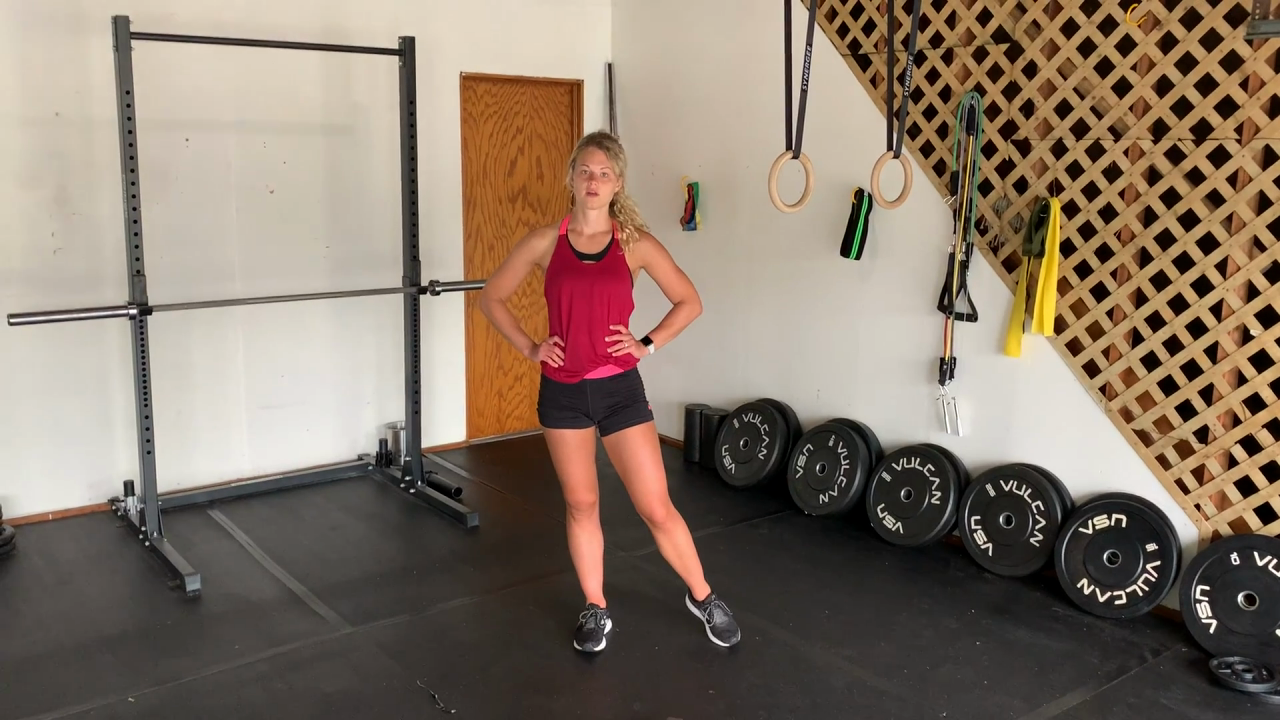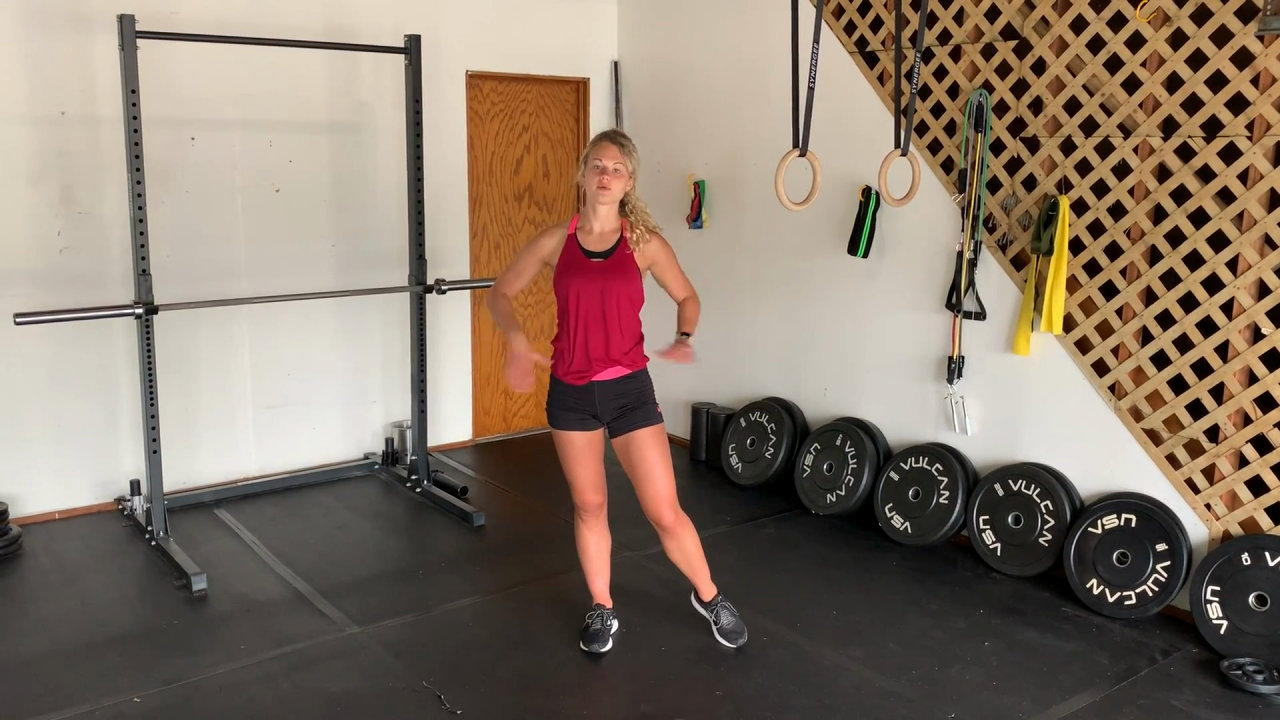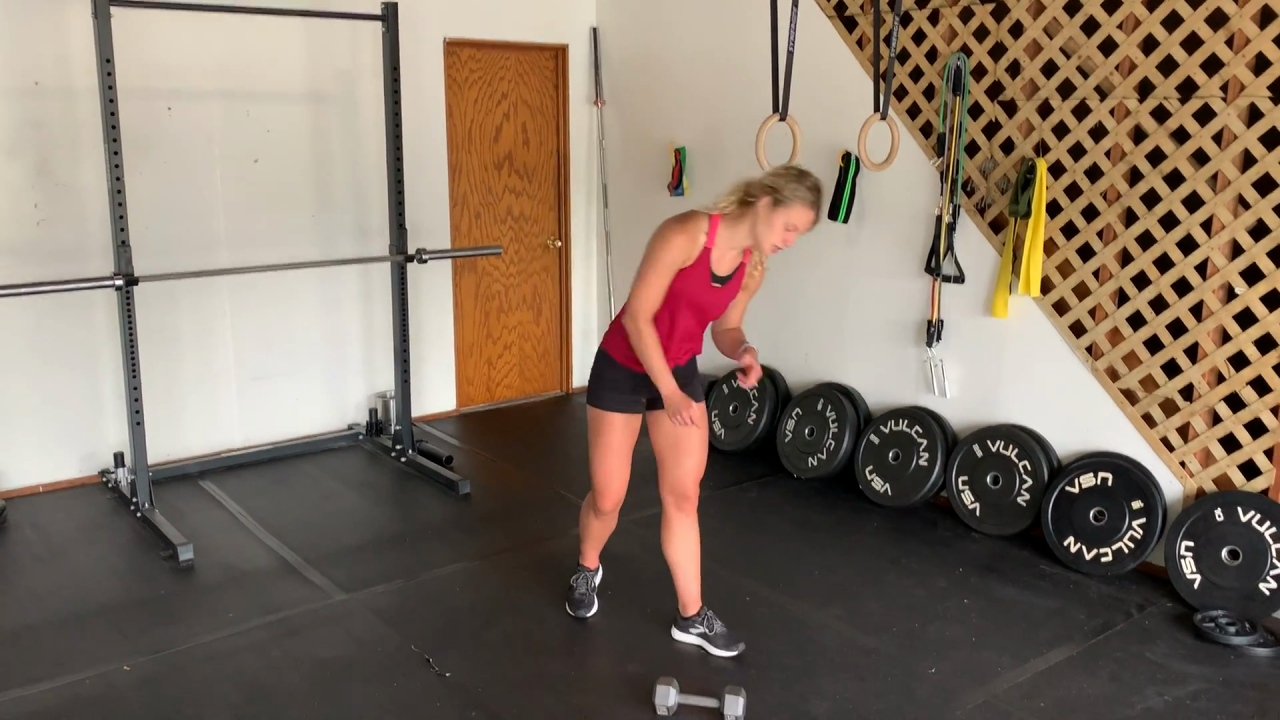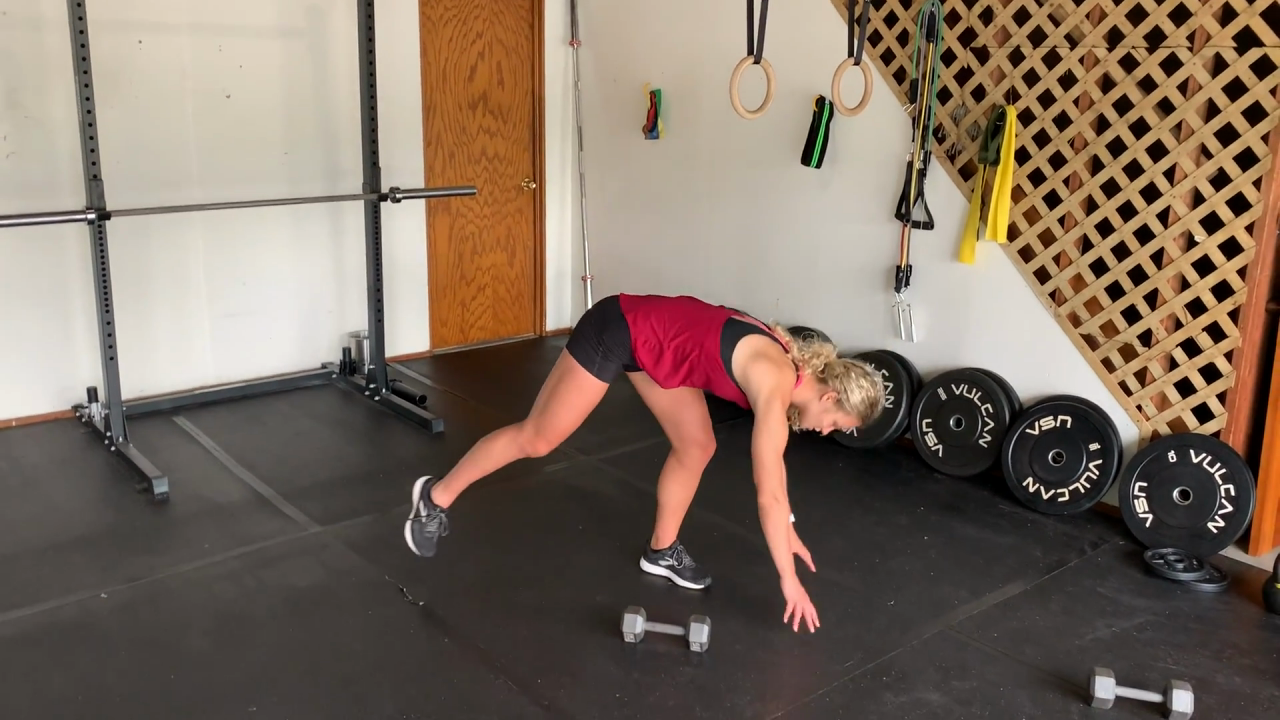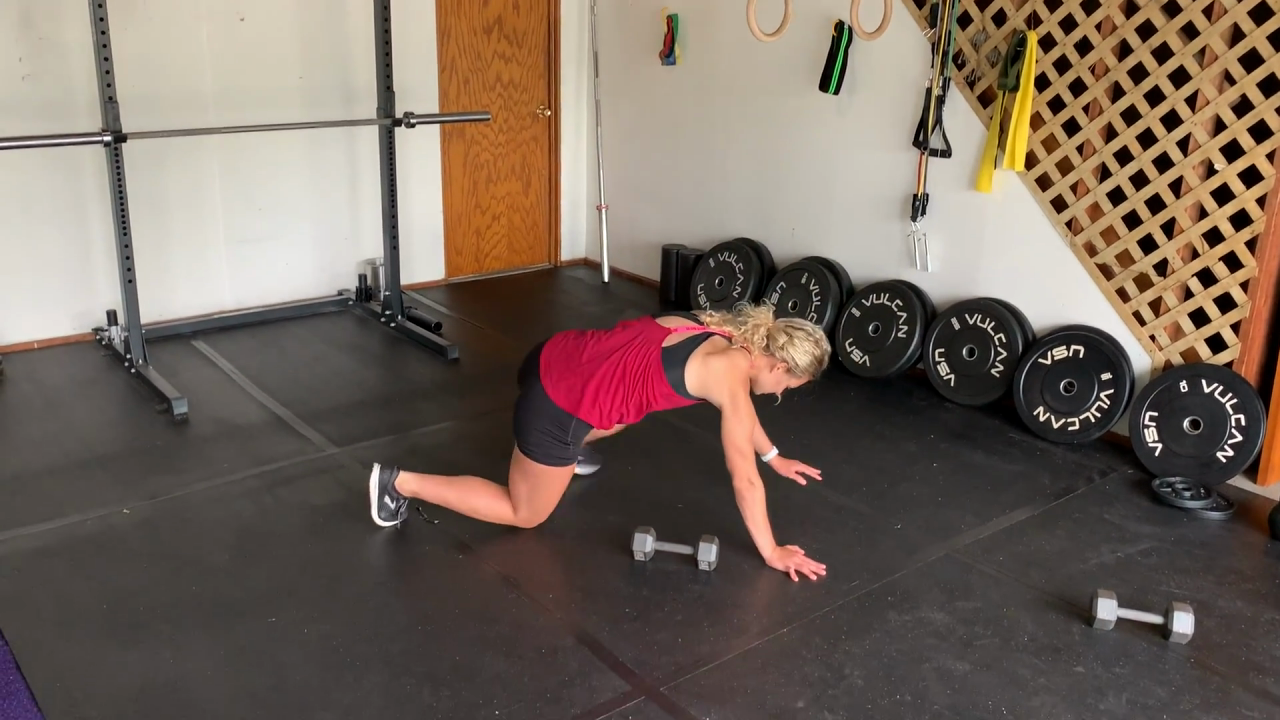
dt=1s
person 1, frame 1
left shoulder: (635, 243)
right shoulder: (545, 241)
left elbow: (689, 301)
right elbow: (491, 297)
left wrist: (648, 344)
right wrist: (528, 346)
left hip: (619, 389)
right hip: (562, 391)
left knee: (656, 508)
right knee: (581, 505)
left ankle: (703, 597)
right ankle: (595, 610)
person 1, frame 2
left shoulder: (646, 241)
right shoulder: (554, 240)
left elbow: (687, 299)
right elbow: (501, 292)
left wrist: (684, 338)
right wrist: (517, 342)
left hip: (629, 389)
right hip: (572, 392)
left knee: (665, 512)
right knee: (589, 506)
left ankle: (710, 597)
right ankle: (602, 610)
person 1, frame 3
left shoulder: (754, 266)
right shoulder: (685, 235)
right elbow: (637, 316)
left wrist: (744, 354)
right wrist: (667, 392)
left hip: (681, 371)
right hip: (622, 369)
left knee: (683, 495)
right knee: (607, 497)
left ankle: (690, 615)
right ankle: (586, 571)
person 1, frame 4
left shoulder: (794, 369)
right shoulder: (777, 385)
left elbow: (771, 460)
right elbow: (768, 494)
left wrist: (785, 529)
right wrist: (789, 580)
left hip: (649, 339)
right hip: (617, 331)
left knee: (697, 446)
right knee: (538, 437)
left ankle: (661, 550)
right ankle: (436, 497)
person 1, frame 5
left shoulder: (724, 334)
right shoulder: (731, 372)
right elbow: (744, 479)
left wrist: (775, 457)
right wrist: (771, 552)
left hip: (554, 358)
right hip: (553, 408)
right knee: (524, 514)
left ankle: (576, 450)
right ankle: (400, 482)
